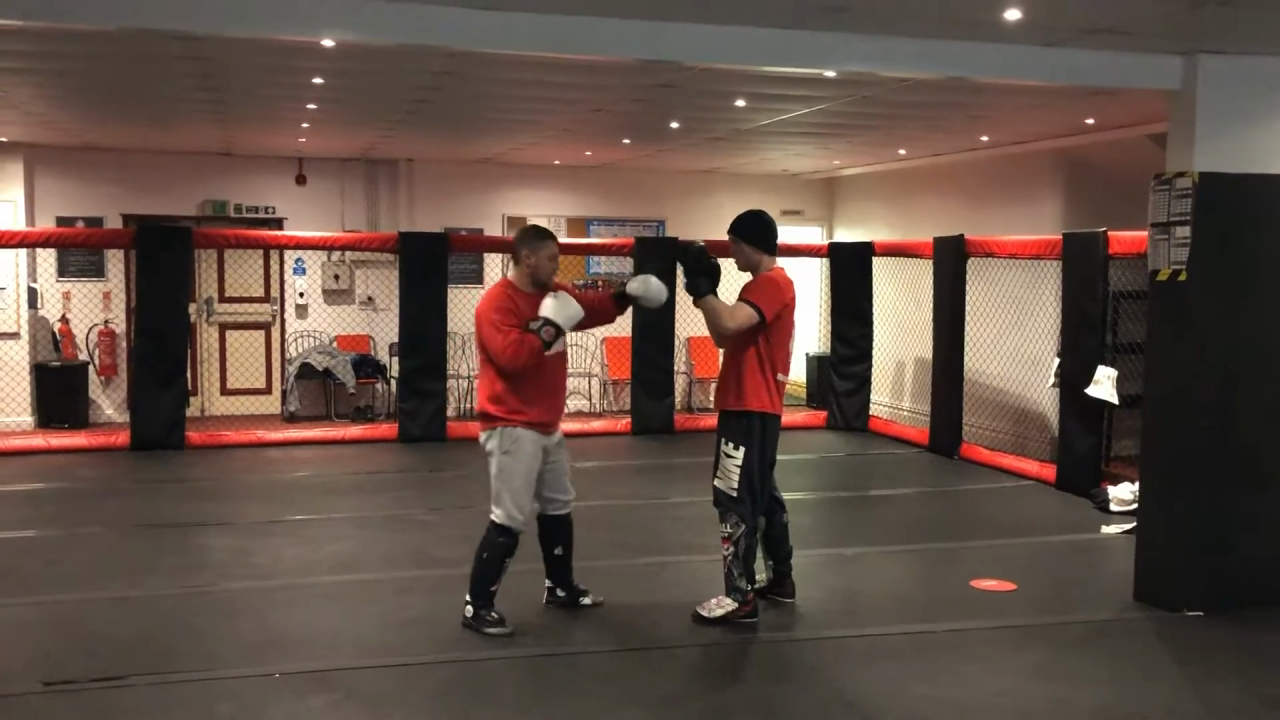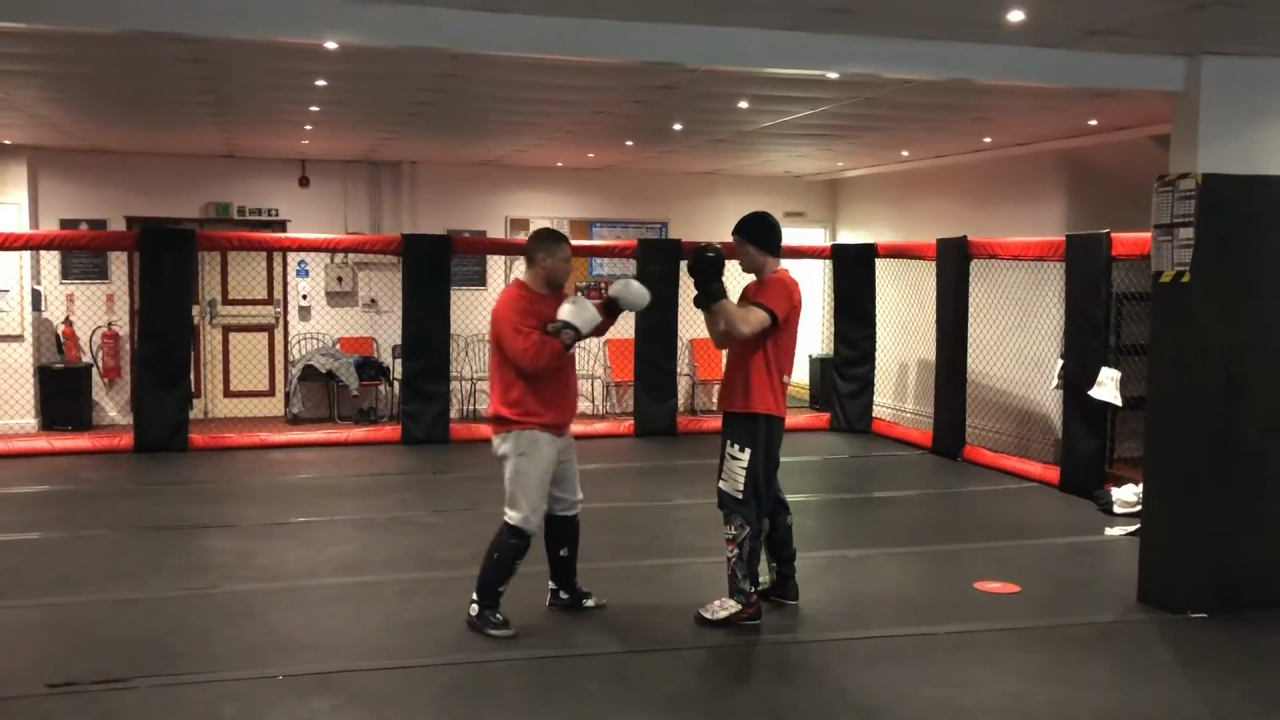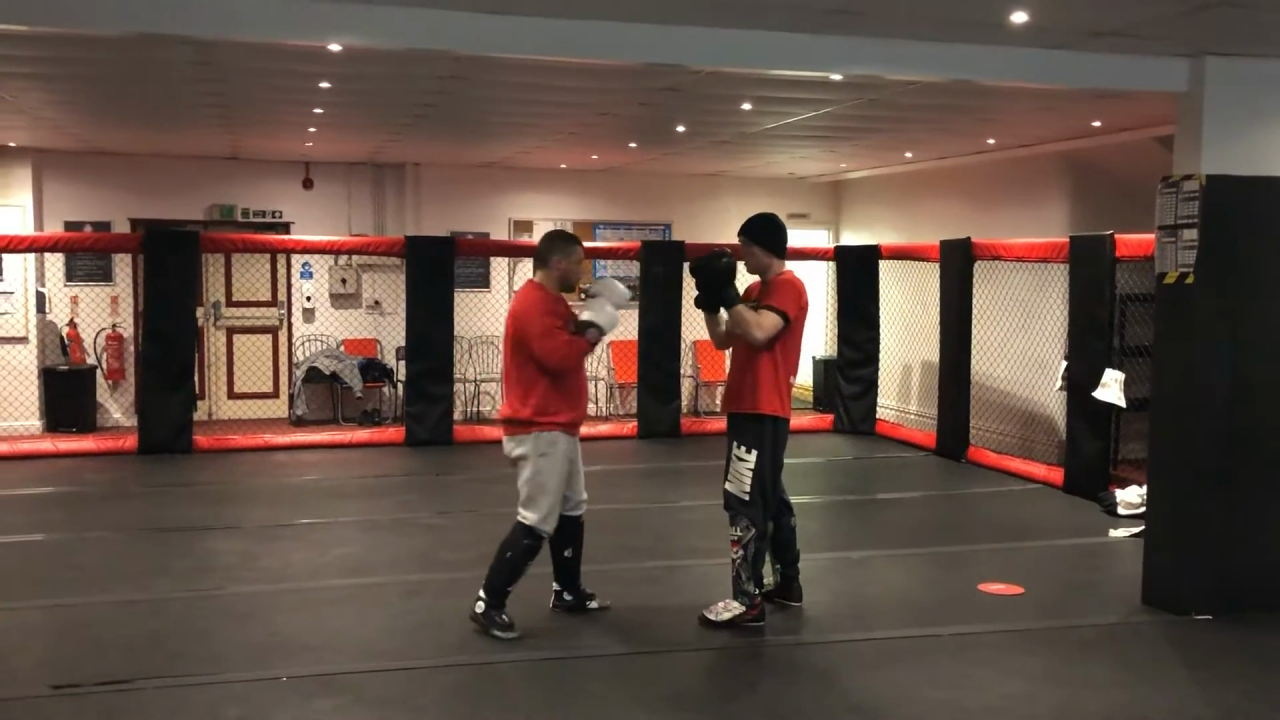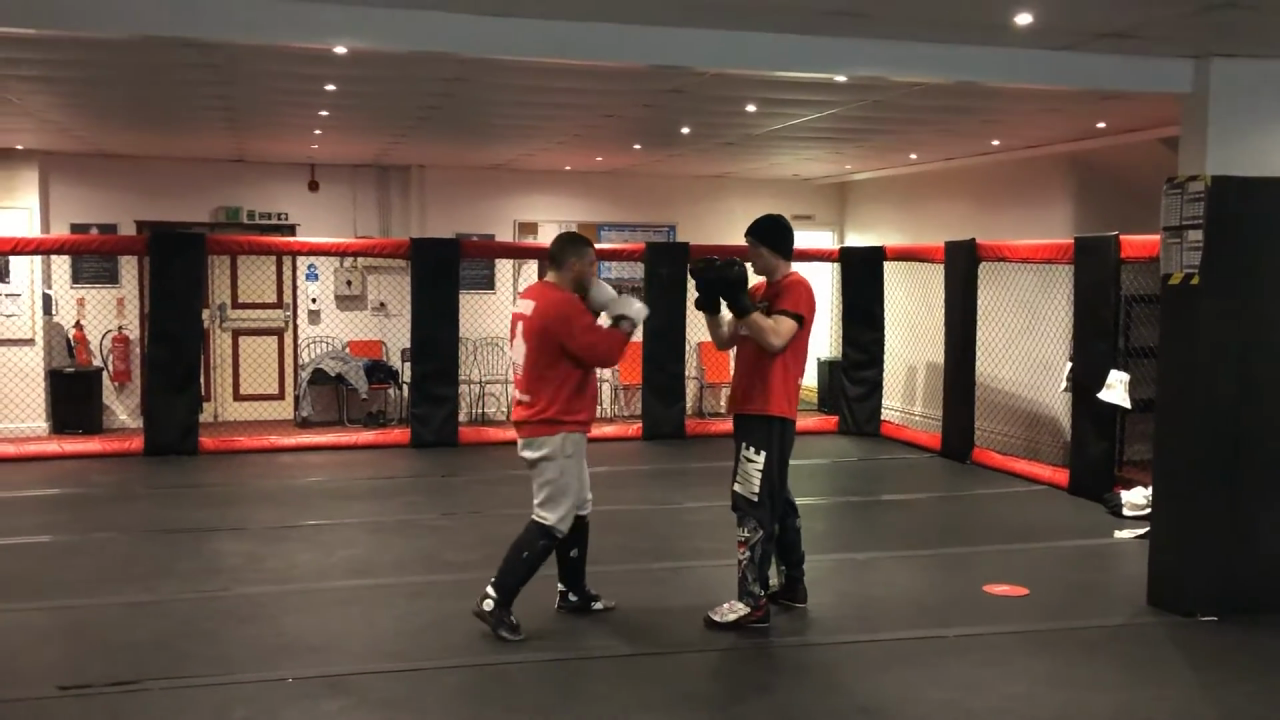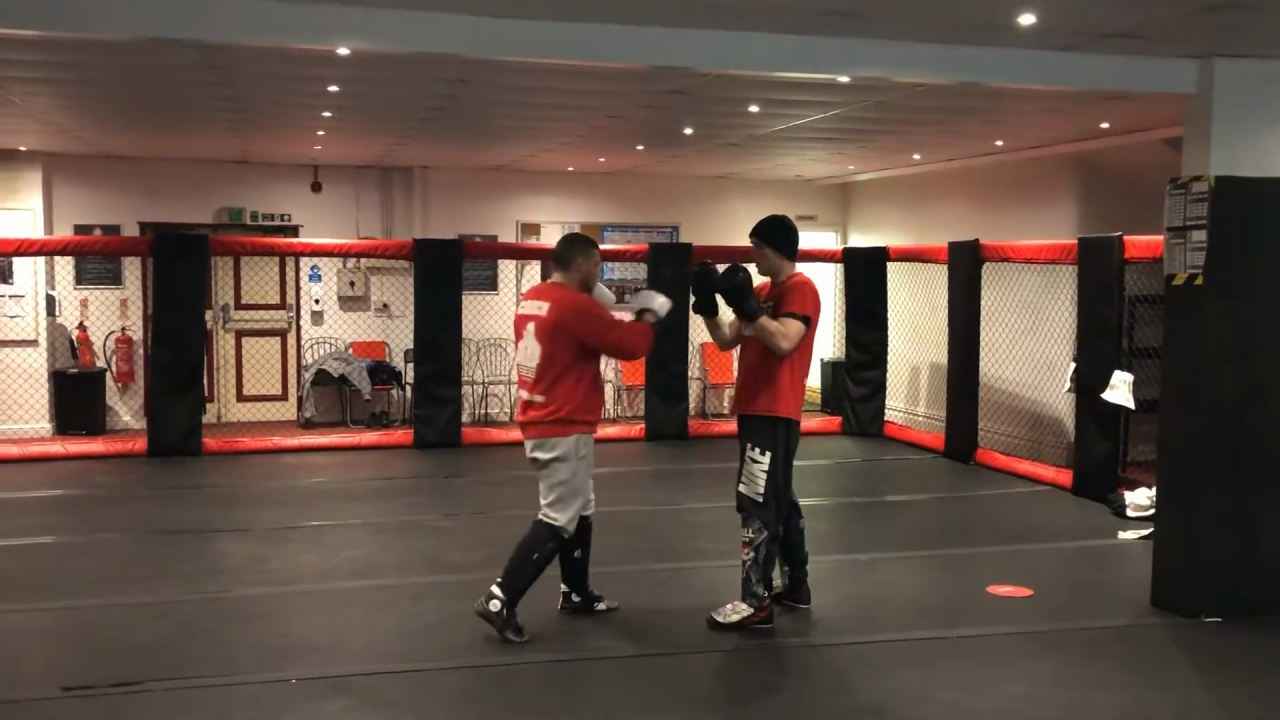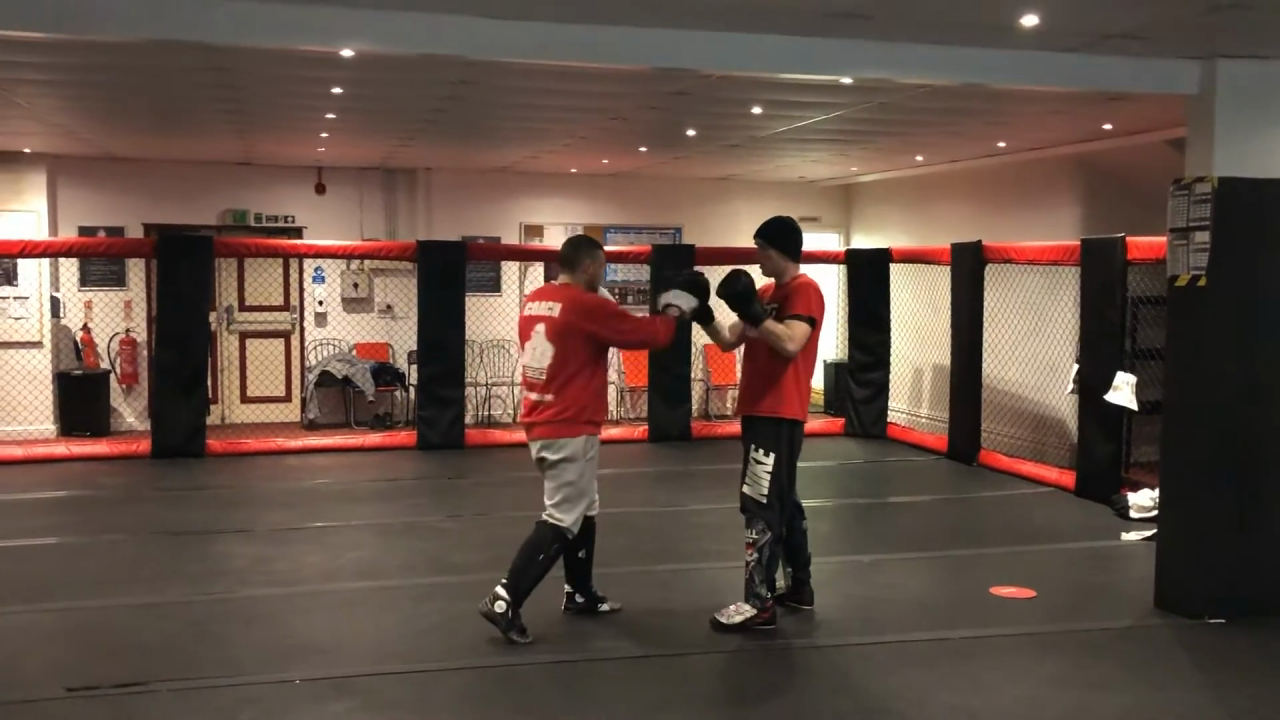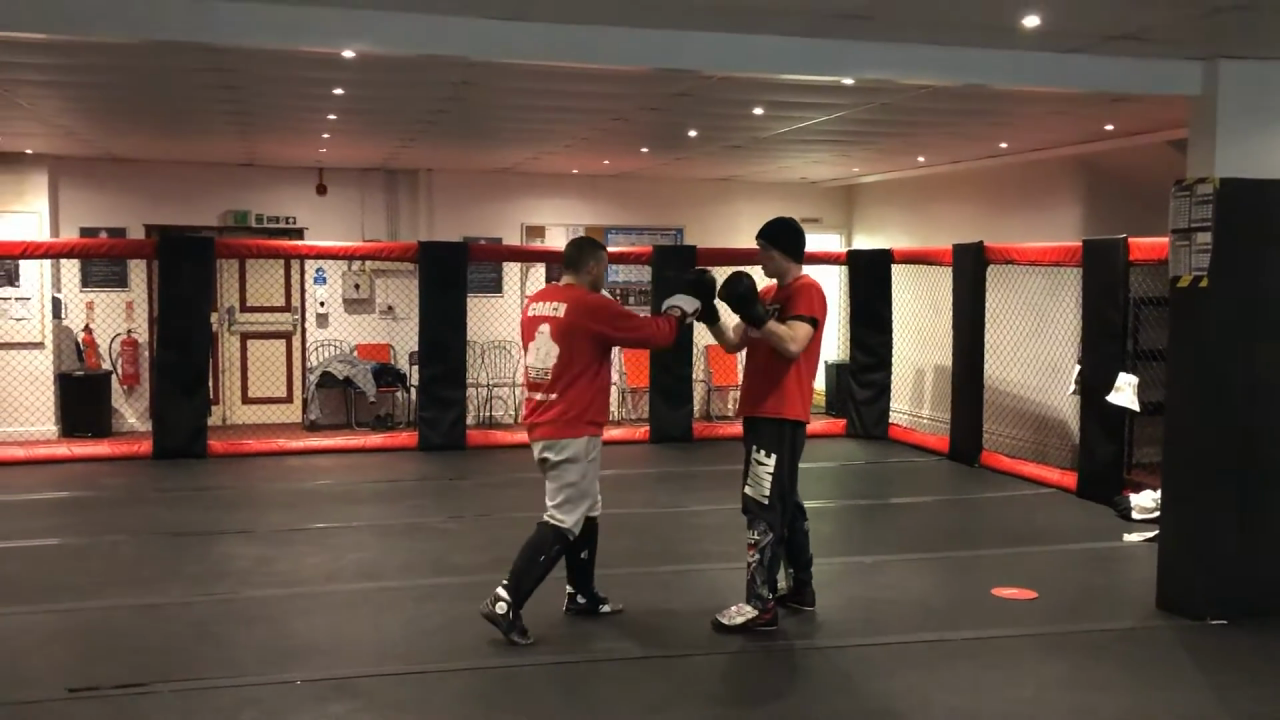
dt=0.1s
person 1, frame 1
left shoulder: (773, 283)
right shoulder: (758, 285)
left elbow: (729, 323)
right elbow: (724, 339)
left wrist: (696, 285)
right wrist: (707, 290)
left hip: (750, 409)
right hip: (755, 408)
left knee: (734, 498)
right knee: (763, 493)
left ankle: (740, 596)
right ankle: (780, 579)
person 1, frame 2
left shoulder: (779, 285)
right shoulder: (753, 288)
left elbow: (745, 329)
right elbow: (722, 339)
left wrist: (713, 289)
right wrist: (707, 295)
left hip: (755, 410)
right hip: (750, 408)
left knee: (739, 500)
right knee: (766, 495)
left ankle: (744, 598)
right ankle: (784, 581)
person 1, frame 3
left shoulder: (787, 287)
right shoulder: (755, 290)
left elbow: (758, 333)
right elbow: (722, 340)
left wrist: (724, 293)
right wrist: (709, 297)
left hip: (761, 411)
right hip: (753, 409)
left knee: (745, 501)
right knee: (770, 497)
left ankle: (748, 600)
right ankle: (787, 583)
person 1, frame 4
left shoulder: (795, 288)
right shoulder: (756, 291)
left elbow: (775, 339)
right elbow: (723, 340)
left wrist: (739, 301)
right wrist: (710, 300)
left hip: (769, 413)
right hip: (753, 409)
left knee: (753, 502)
right knee: (775, 498)
left ankle: (753, 601)
right ankle: (792, 584)
person 1, frame 5
left shoulder: (801, 289)
right shoulder: (760, 292)
left elbow: (783, 341)
right elbow: (725, 341)
left wrist: (745, 306)
right wrist: (707, 304)
left hip: (774, 414)
right hip: (756, 410)
left knee: (758, 503)
right knee: (778, 499)
left ankle: (757, 602)
right ankle: (796, 585)
person 1, frame 6
left shoulder: (804, 291)
right shoulder: (766, 293)
left elbow: (790, 344)
right elbow: (728, 342)
left wrist: (751, 309)
right wrist: (703, 314)
left hip: (779, 415)
right hip: (760, 411)
left knee: (761, 504)
right knee: (781, 500)
left ankle: (759, 603)
right ankle: (799, 587)
person 1, frame 7
left shoulder: (807, 291)
right shoulder: (768, 294)
left elbow: (792, 344)
right elbow: (733, 343)
left wrist: (753, 311)
right wrist: (709, 314)
left hip: (781, 415)
right hip: (762, 412)
left knee: (763, 505)
right knee: (783, 501)
left ankle: (761, 604)
right ankle: (800, 587)
person 2, frame 1
left shoulder: (551, 293)
right shoulder: (495, 303)
left elbow: (594, 308)
right elbow: (512, 356)
left wrist: (628, 294)
right wrist: (551, 326)
left hip: (546, 425)
right hip: (512, 427)
left knee: (558, 507)
right knee: (509, 520)
left ankle: (560, 588)
right ankle: (477, 606)
person 2, frame 2
left shoulder: (553, 297)
right shoulder: (512, 304)
left elbow: (584, 323)
right elbow: (532, 360)
left wrist: (612, 302)
right wrist: (569, 327)
left hip: (553, 428)
right hip: (526, 430)
left knee: (567, 508)
right knee: (524, 520)
left ankle: (564, 590)
right ankle: (482, 606)
person 2, frame 3
left shoulder: (549, 299)
right shoulder: (534, 304)
left elbow: (569, 336)
right elbow: (564, 358)
left wrist: (597, 307)
right wrist: (595, 324)
left hip: (558, 427)
right hip: (540, 430)
left knee: (571, 510)
right knee: (537, 521)
left ankle: (568, 592)
right ankle: (488, 604)
person 2, frame 4
left shoulder: (534, 298)
right shoulder: (560, 306)
right elbow: (604, 352)
left wrist: (589, 309)
right wrist: (625, 319)
left hip: (544, 424)
right hip: (555, 429)
left knee: (575, 510)
right knee: (549, 520)
left ankle: (573, 593)
right ankle: (495, 600)
person 2, frame 5
left shoulder: (531, 299)
right shoulder: (575, 305)
right elbow: (632, 344)
right wrist: (649, 314)
left hip: (545, 423)
right hip: (565, 430)
left knee: (578, 511)
right knee: (558, 520)
left ankle: (576, 593)
right ankle: (500, 600)
person 2, frame 6
left shoulder: (533, 302)
right shoulder: (587, 306)
right elbow: (650, 334)
right wrist: (674, 310)
left hip: (543, 425)
right hip: (572, 431)
left knee: (582, 512)
right knee: (561, 521)
left ankle: (579, 594)
right ankle: (505, 600)
person 2, frame 7
left shoulder: (535, 302)
right shoulder: (591, 307)
right elbow: (653, 334)
right wrist: (678, 312)
left hip: (545, 426)
right hip: (574, 432)
left knee: (585, 513)
right knee: (562, 521)
left ankle: (581, 595)
right ankle: (506, 601)
